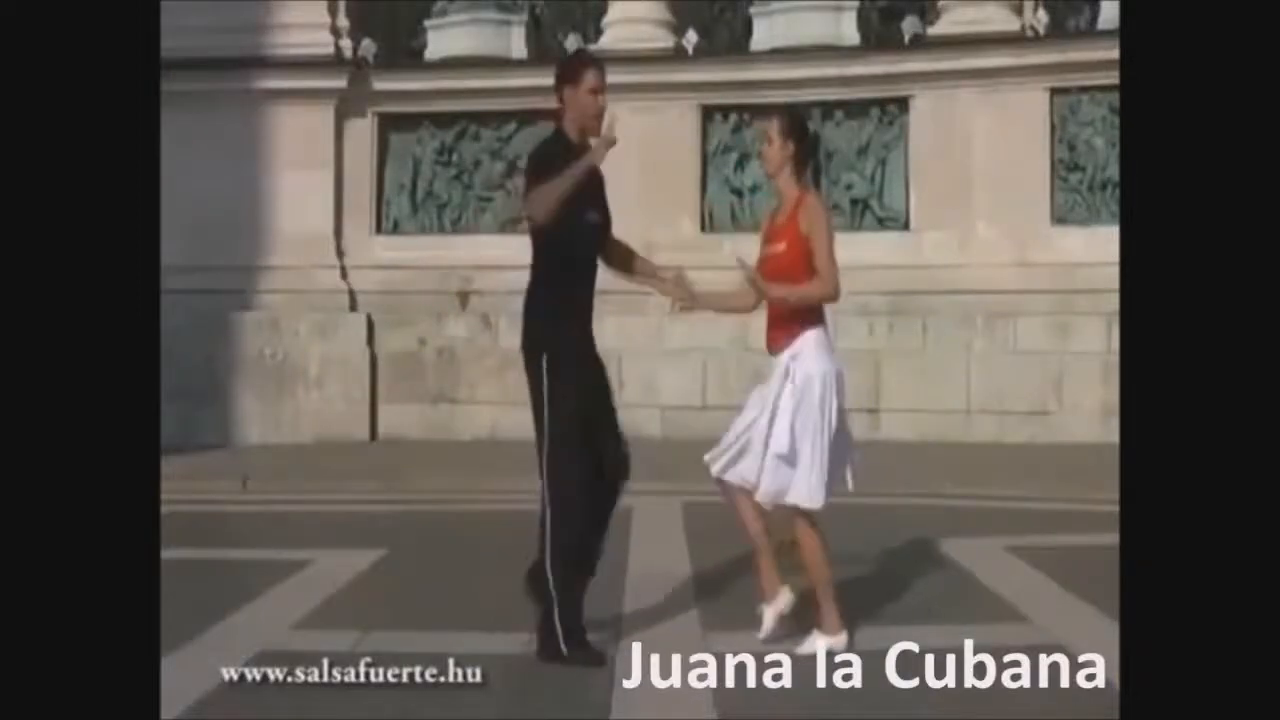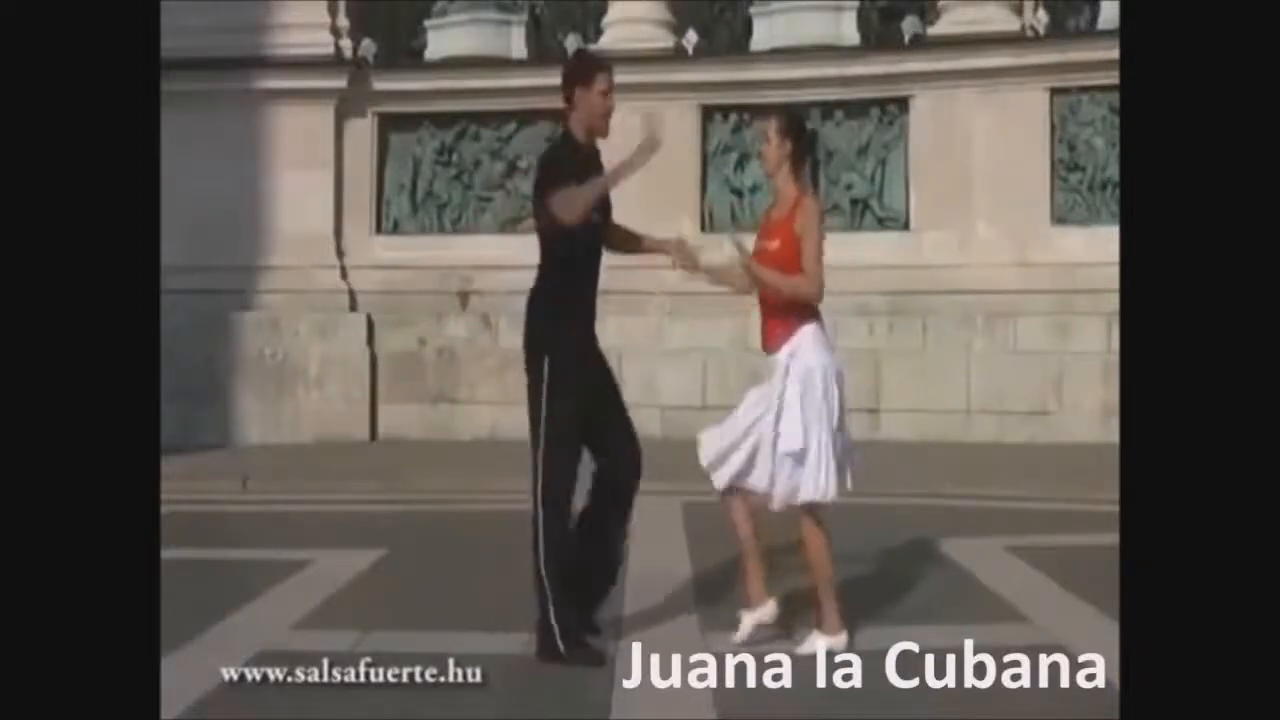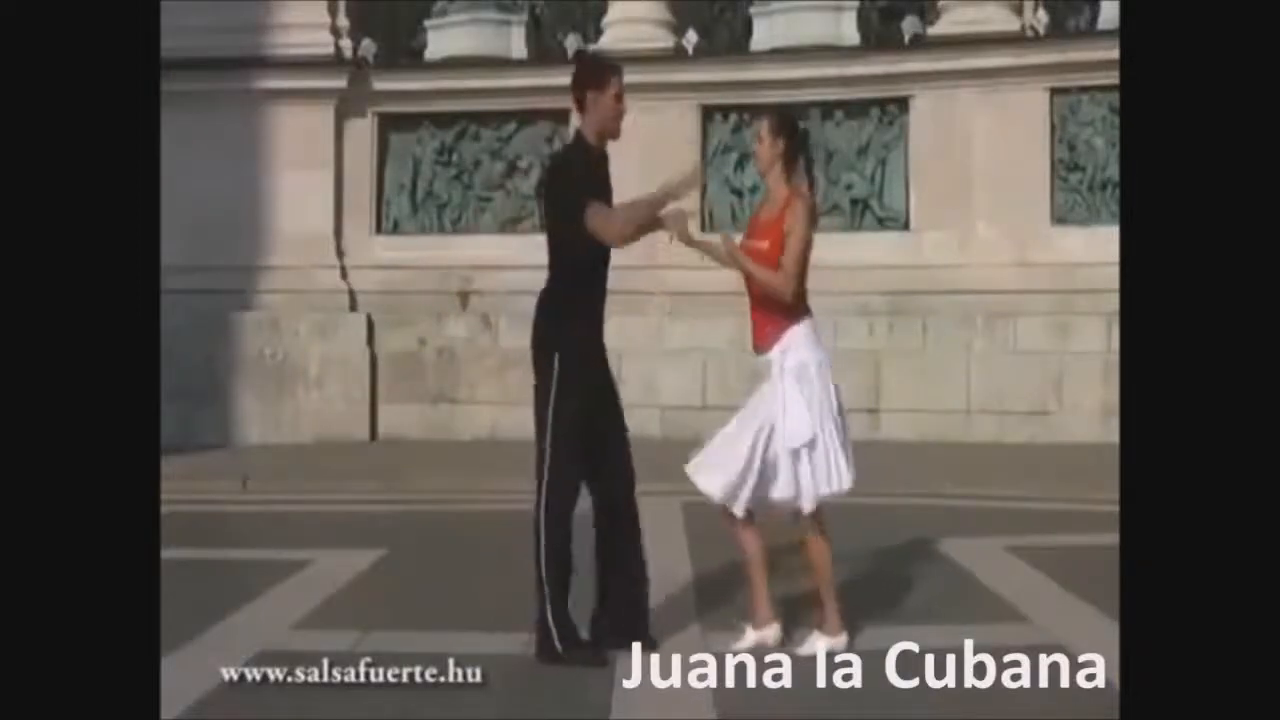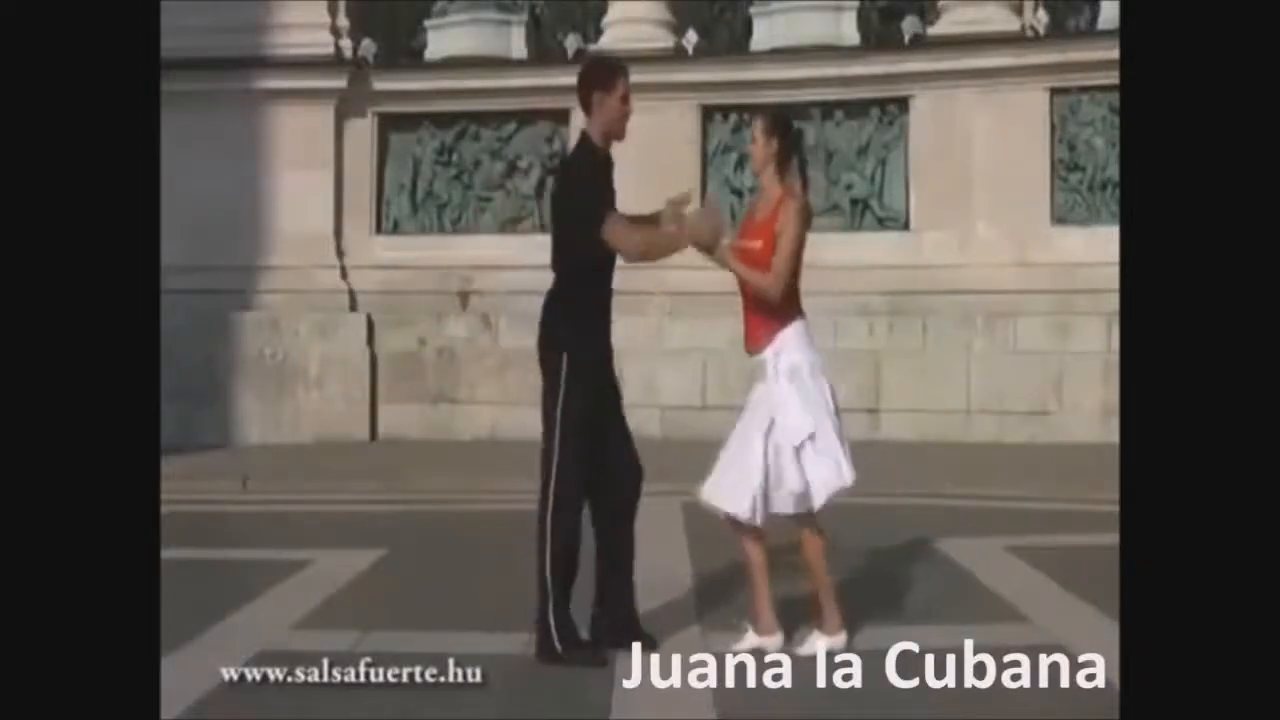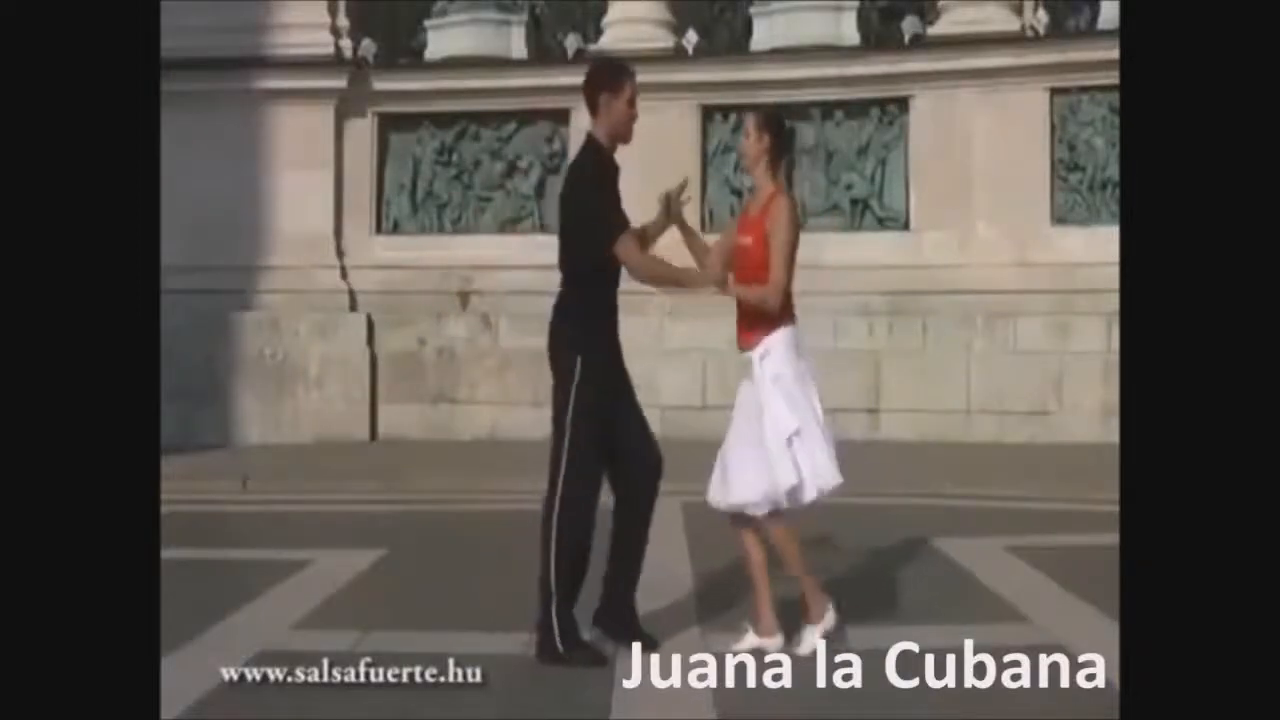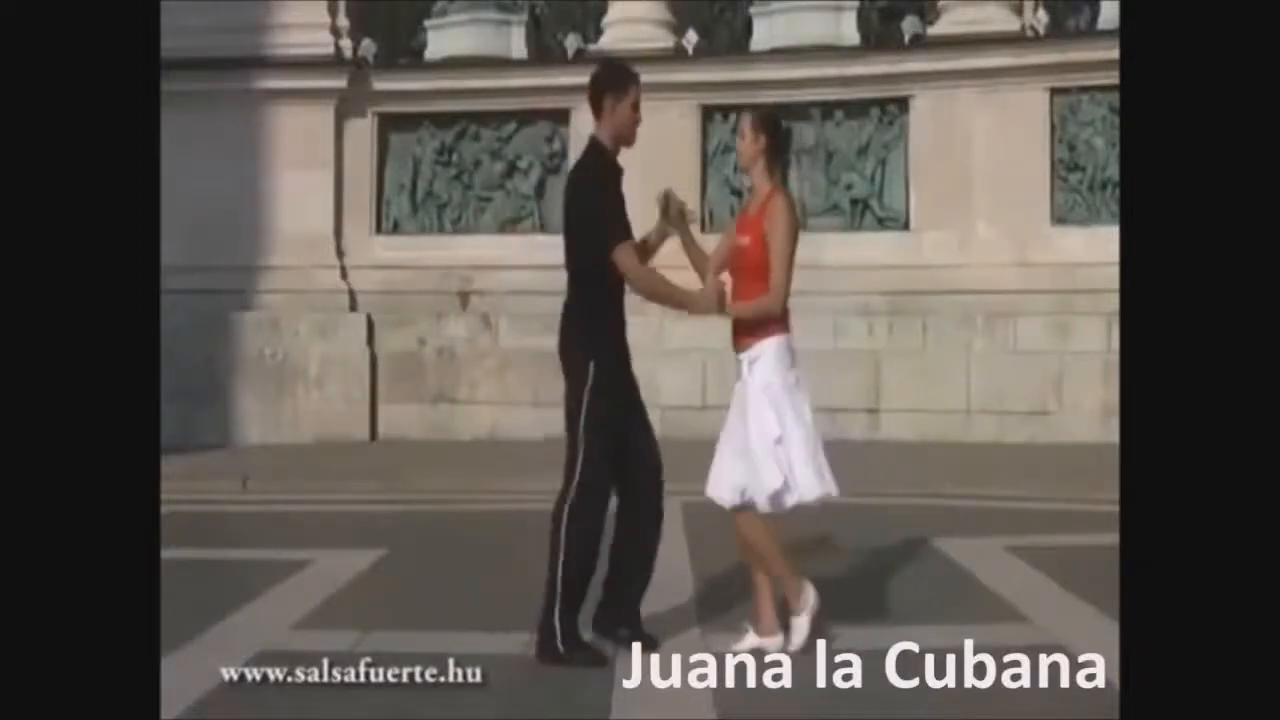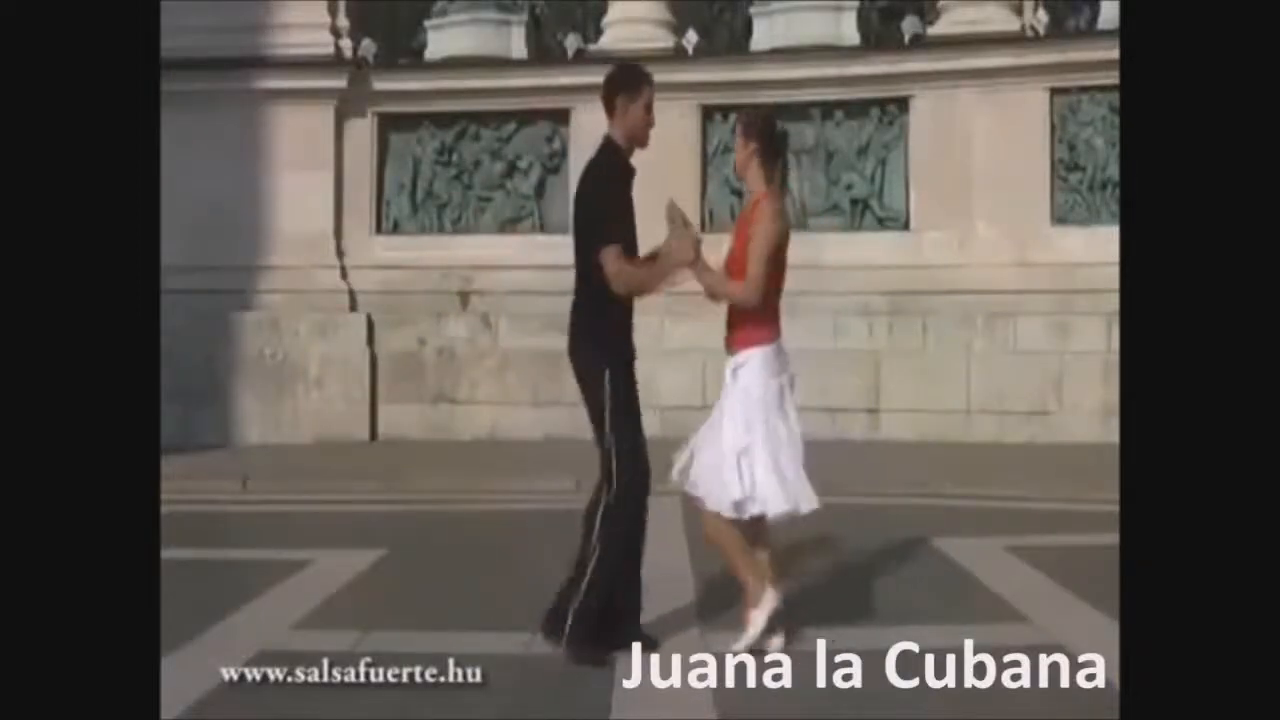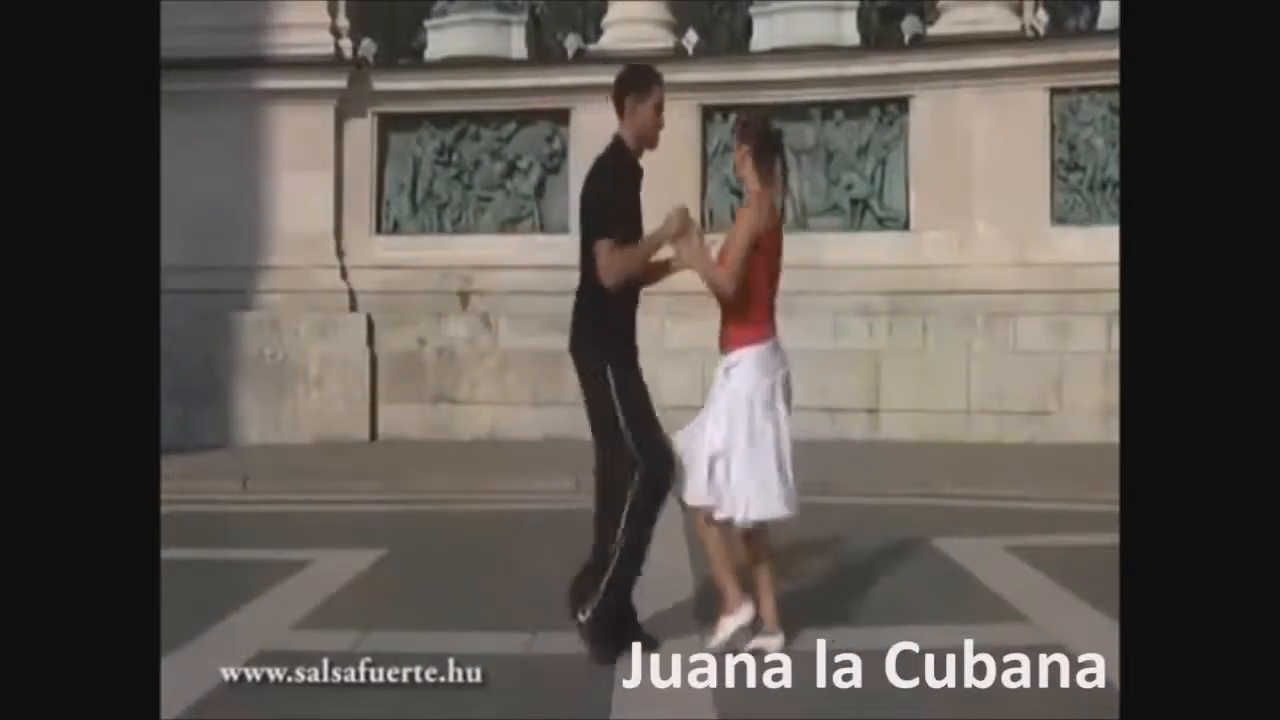
dt=0.1s
person 1, frame 1
left shoulder: (592, 169)
right shoulder: (549, 159)
right elbow: (537, 214)
left wrist: (657, 275)
right wrist: (587, 162)
left hip: (578, 338)
right hip: (549, 341)
left knee: (609, 465)
right knee: (564, 478)
left ankle: (552, 580)
right ankle: (560, 632)
person 1, frame 2
left shoulder: (589, 162)
right shoulder: (557, 162)
right elbow: (566, 213)
left wrist: (657, 244)
right wrist: (630, 164)
left hip: (581, 341)
right hip: (553, 343)
left knee: (622, 459)
right knee: (555, 481)
left ankle: (581, 590)
right ankle: (557, 630)
person 1, frame 3
left shoulder: (596, 166)
right shoulder: (570, 167)
right elbow: (611, 231)
left wrist: (659, 217)
right wrist: (670, 193)
left hip: (587, 342)
right hip: (561, 345)
left knee: (615, 477)
right knee: (559, 483)
left ankle: (619, 615)
right ankle: (555, 632)
person 1, frame 4
left shoulder: (596, 167)
right shoulder: (580, 171)
right elbow: (628, 245)
left wrist: (661, 218)
right wrist: (684, 232)
left hip: (591, 346)
right hip: (569, 347)
left knee: (619, 476)
right knee: (565, 485)
left ankle: (613, 616)
right ankle: (554, 632)
person 1, frame 5
left shoulder: (602, 170)
right shoulder: (588, 175)
right elbow: (637, 265)
left wrist: (662, 218)
right wrist: (705, 277)
left hip: (601, 346)
right hip: (579, 347)
left knee: (640, 469)
right knee: (574, 486)
left ankle: (617, 610)
right ankle: (556, 632)
person 1, frame 6
left shoulder: (604, 173)
right shoulder: (591, 178)
right elbow: (635, 275)
left wrist: (661, 230)
right wrist: (700, 301)
left hip: (606, 347)
right hip: (590, 349)
left knee: (643, 477)
right knee: (587, 484)
left ankle: (620, 612)
right ankle: (557, 632)
person 1, frame 7
left shoulder: (616, 173)
right shoulder: (604, 178)
right elbow: (619, 278)
left wrist: (664, 254)
right wrist: (674, 261)
left hip: (610, 349)
right hip: (599, 350)
left knee: (629, 480)
right knee: (622, 482)
left ankle: (613, 617)
right ankle: (571, 619)
person 1, frame 8
left shoulder: (626, 172)
right shoulder: (608, 175)
right elbow: (611, 272)
left wrist: (669, 255)
right wrist: (659, 237)
left hip: (610, 344)
right hip: (602, 345)
left knee: (620, 473)
right knee: (651, 464)
left ankle: (610, 613)
right ankle: (593, 599)
person 2, frame 1
left shoulder: (810, 207)
right shoulder: (773, 219)
left elbow: (830, 285)
right elbow: (751, 297)
left wrist: (775, 292)
right wrist: (696, 299)
left hip: (808, 360)
right hip: (786, 365)
left knee: (796, 502)
right knee: (737, 476)
left ankle: (831, 624)
right ankle: (773, 589)
person 2, frame 2
left shoulder: (806, 207)
right shoulder: (770, 213)
left elbow: (810, 287)
left wrist: (755, 268)
right wrist: (702, 269)
left hip: (804, 360)
right hip: (782, 366)
left knee: (806, 502)
right knee: (729, 473)
left ankle: (832, 623)
right ankle: (758, 598)
person 2, frame 3
left shoulder: (797, 206)
right shoulder: (759, 212)
left elbow: (787, 286)
right elbow: (751, 274)
left wrist: (738, 258)
right wrist: (697, 244)
left hip: (798, 358)
right hip: (776, 365)
left knee: (807, 504)
right knee: (733, 492)
left ankle: (832, 624)
right ankle: (763, 619)
person 2, frame 4
left shoulder: (792, 206)
right shoulder: (754, 211)
left elbow: (775, 286)
right elbow: (733, 265)
left wrist: (728, 255)
right wrist: (705, 238)
left hip: (790, 360)
right hip: (767, 367)
left knee: (795, 505)
right knee: (739, 499)
left ankle: (830, 621)
right ankle: (765, 624)
person 2, frame 5
left shoulder: (781, 206)
right shoulder: (746, 210)
left elbow: (774, 294)
right elbow: (717, 269)
left wrist: (726, 283)
right wrist: (683, 228)
left hip: (777, 360)
right hip: (756, 366)
left knee: (770, 503)
right knee: (743, 501)
left ankle: (818, 606)
right ankle: (765, 625)
person 2, frame 6
left shoulder: (779, 207)
right shoulder: (748, 209)
left elbow: (774, 299)
right elbow: (713, 267)
left wrist: (721, 305)
right wrist: (681, 229)
left hip: (768, 362)
right hip: (752, 364)
left knee: (746, 503)
right knee: (744, 501)
left ankle: (796, 590)
right ankle: (766, 621)
person 2, frame 7
left shoulder: (770, 208)
right shoulder: (750, 211)
left elbow: (749, 292)
right elbow: (723, 281)
left wrist: (701, 274)
right wrist: (693, 261)
left hip: (756, 367)
right hip: (744, 368)
left knee: (711, 502)
right knee: (742, 506)
left ankle: (758, 592)
right ankle: (764, 624)
person 2, frame 8
left shoulder: (755, 208)
right shoulder: (767, 209)
left elbow: (727, 281)
left wrist: (686, 248)
right wrist: (703, 257)
left hip: (746, 367)
right hip: (759, 364)
left knee: (702, 495)
right knee: (748, 500)
left ankle: (735, 601)
right ankle: (769, 623)
